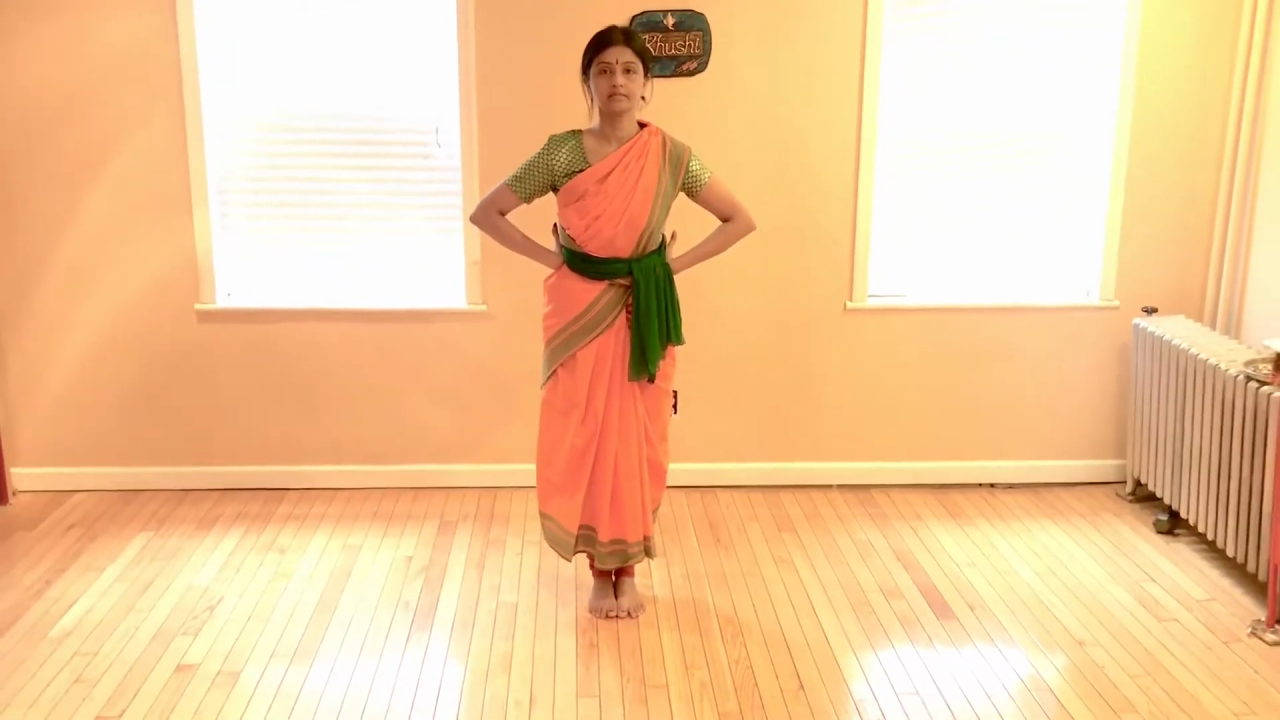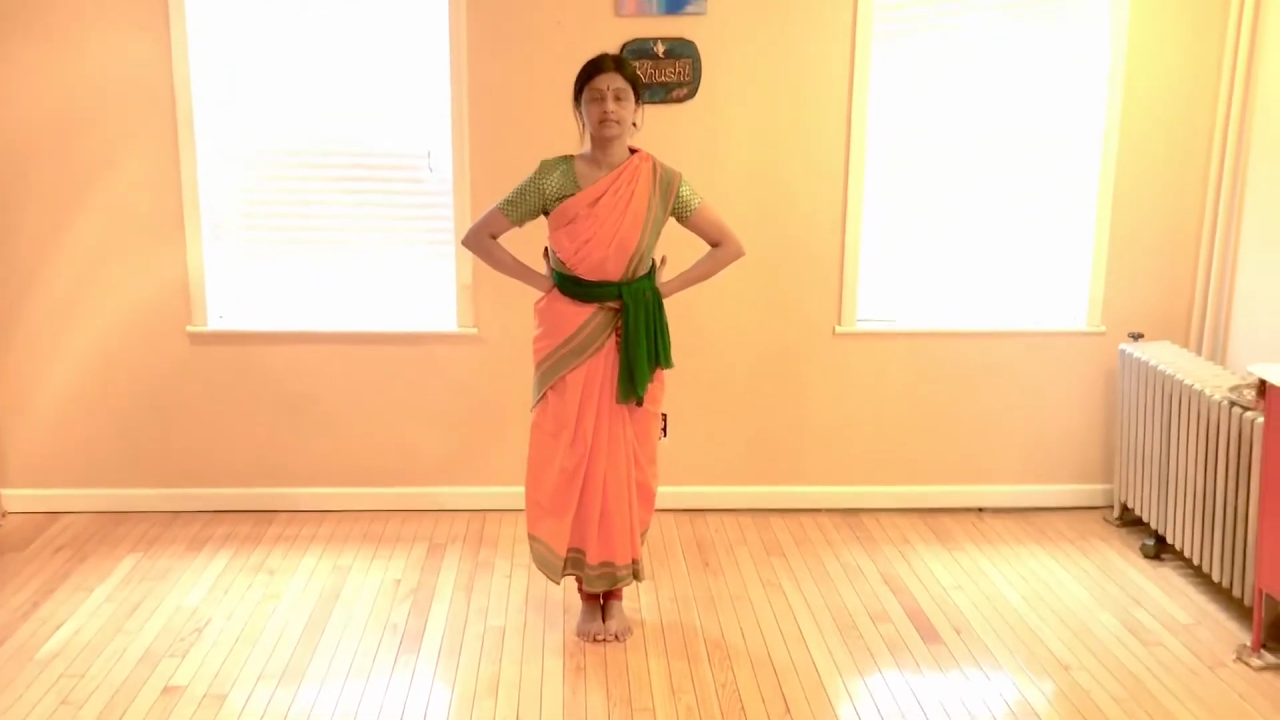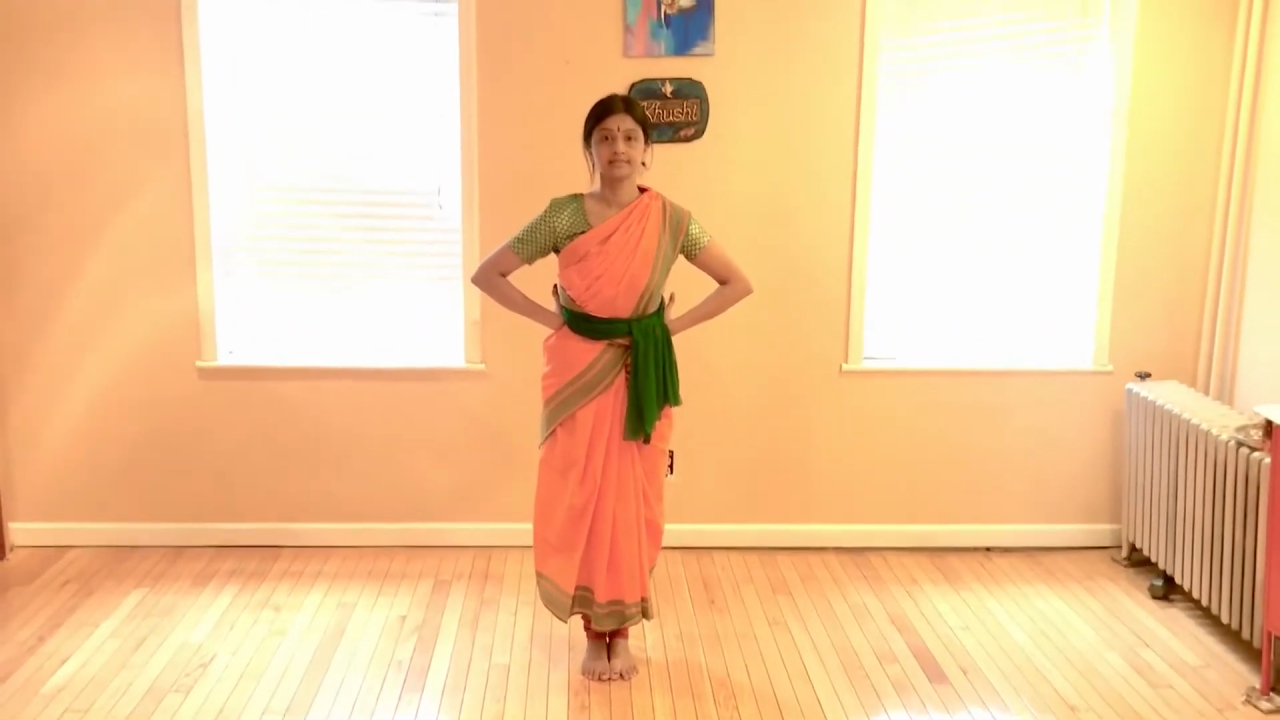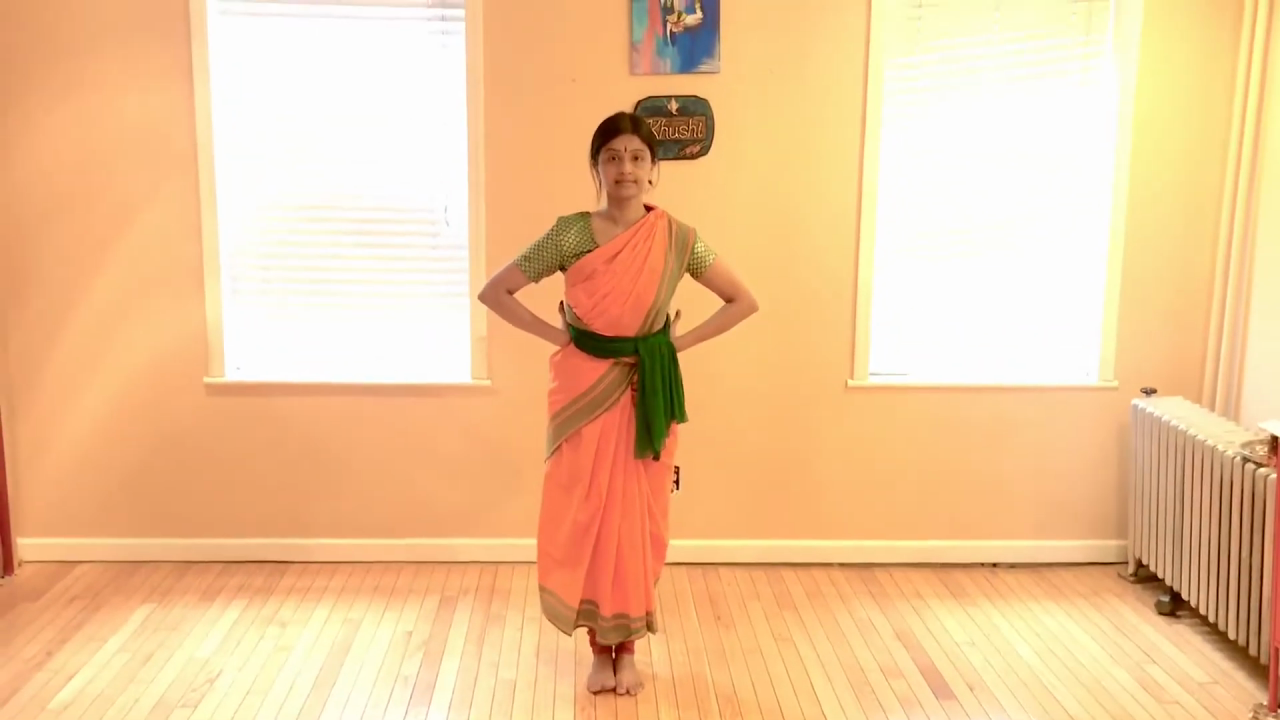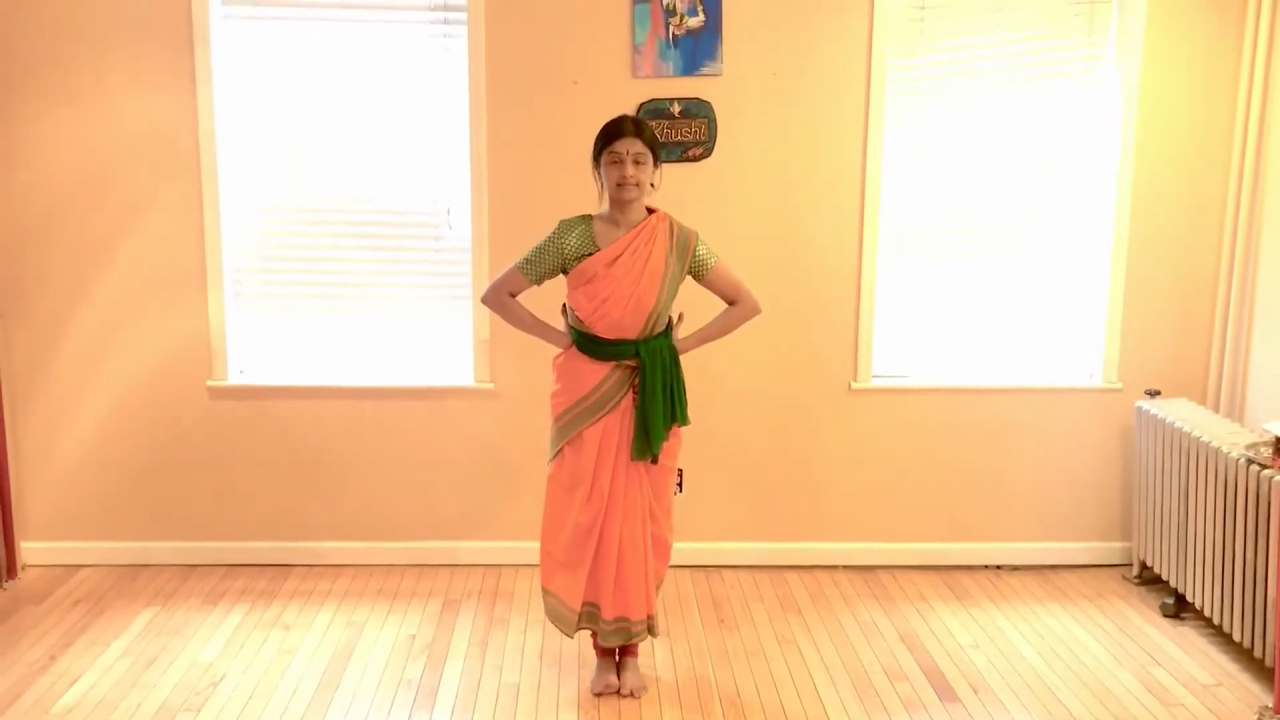
dt=0.5s
person 1, frame 1
left shoulder: (671, 156)
right shoulder: (561, 153)
left elbow: (740, 220)
right elbow: (485, 213)
left wrist: (676, 263)
right wrist: (550, 257)
left hip: (643, 313)
right hip: (580, 311)
left knee: (636, 438)
right knee: (584, 439)
left ankle: (628, 568)
right ankle: (600, 571)
person 1, frame 2
left shoulder: (661, 182)
right shoulder: (553, 177)
left elbow: (729, 246)
right elbow: (477, 237)
left wrist: (666, 287)
right wrist: (540, 280)
left hip: (632, 338)
right hip: (570, 335)
left knee: (625, 463)
right knee: (573, 461)
left ankle: (616, 593)
right ankle: (588, 595)
person 1, frame 3
left shoulder: (671, 220)
right shoulder: (563, 215)
left elbow: (737, 283)
right elbow: (487, 274)
left wrist: (675, 323)
right wrist: (549, 317)
left hip: (641, 375)
right hip: (579, 372)
left knee: (632, 499)
right knee: (580, 498)
left ankle: (621, 630)
right ankle: (593, 632)
person 1, frame 4
left shoulder: (677, 239)
right shoulder: (569, 234)
left elbow: (743, 302)
right elbow: (493, 292)
left wrist: (680, 342)
right wrist: (556, 335)
left hip: (647, 392)
right hip: (584, 389)
left knee: (638, 516)
right knee: (586, 515)
left ankle: (628, 647)
right ankle: (599, 648)
person 1, frame 5
left shoulder: (679, 241)
right shoulder: (570, 237)
left elbow: (745, 304)
right elbow: (496, 295)
left wrist: (682, 344)
right wrist: (559, 337)
left hip: (649, 394)
right hip: (587, 392)
left knee: (641, 519)
right knee: (588, 518)
left ankle: (631, 650)
right ankle: (603, 650)
